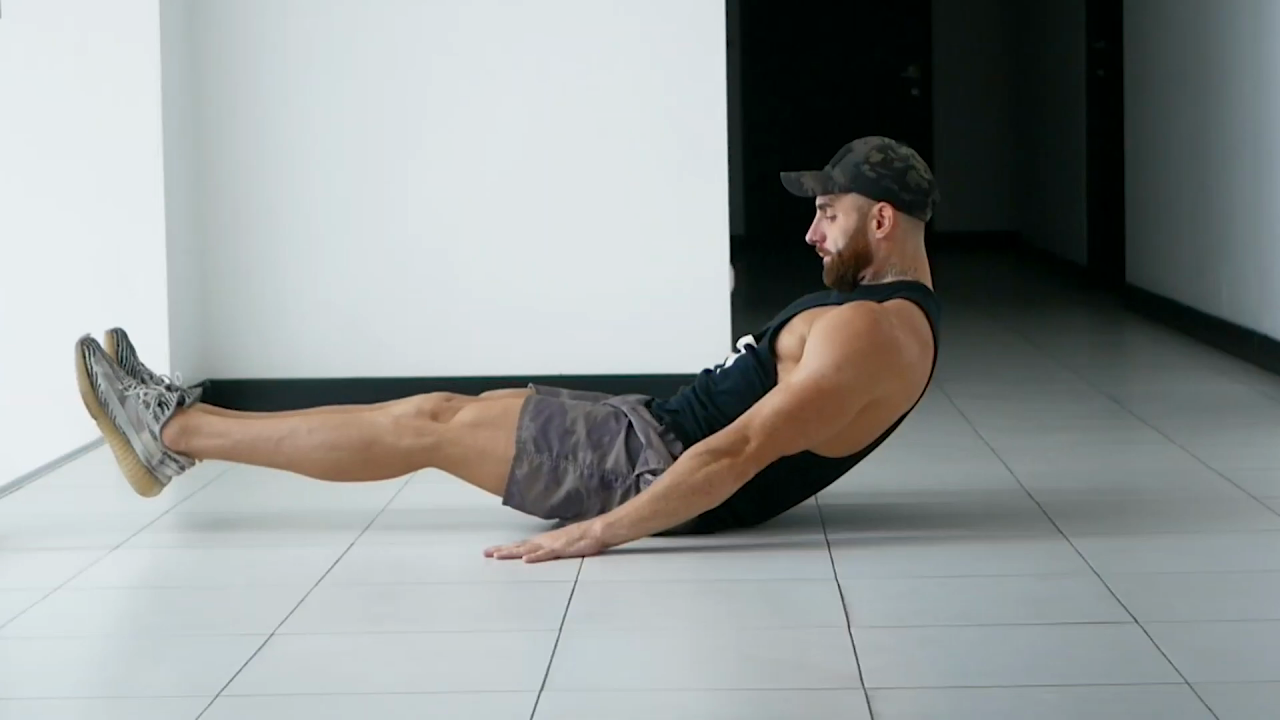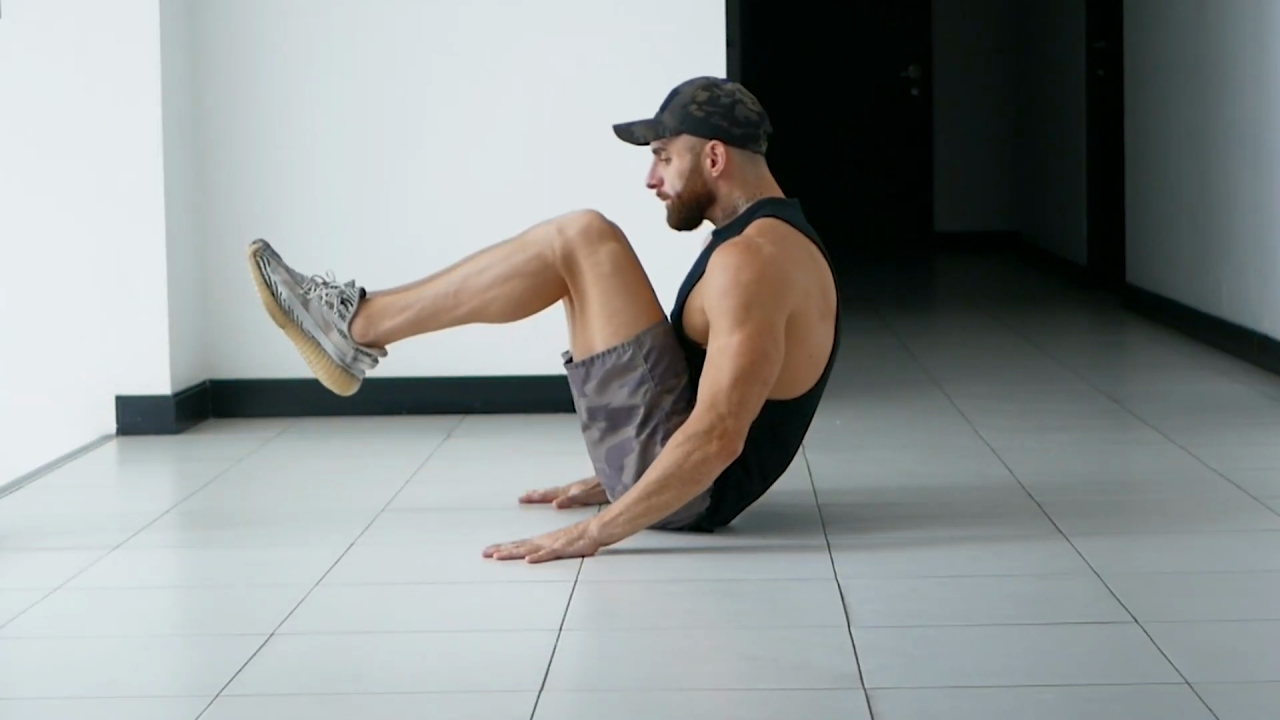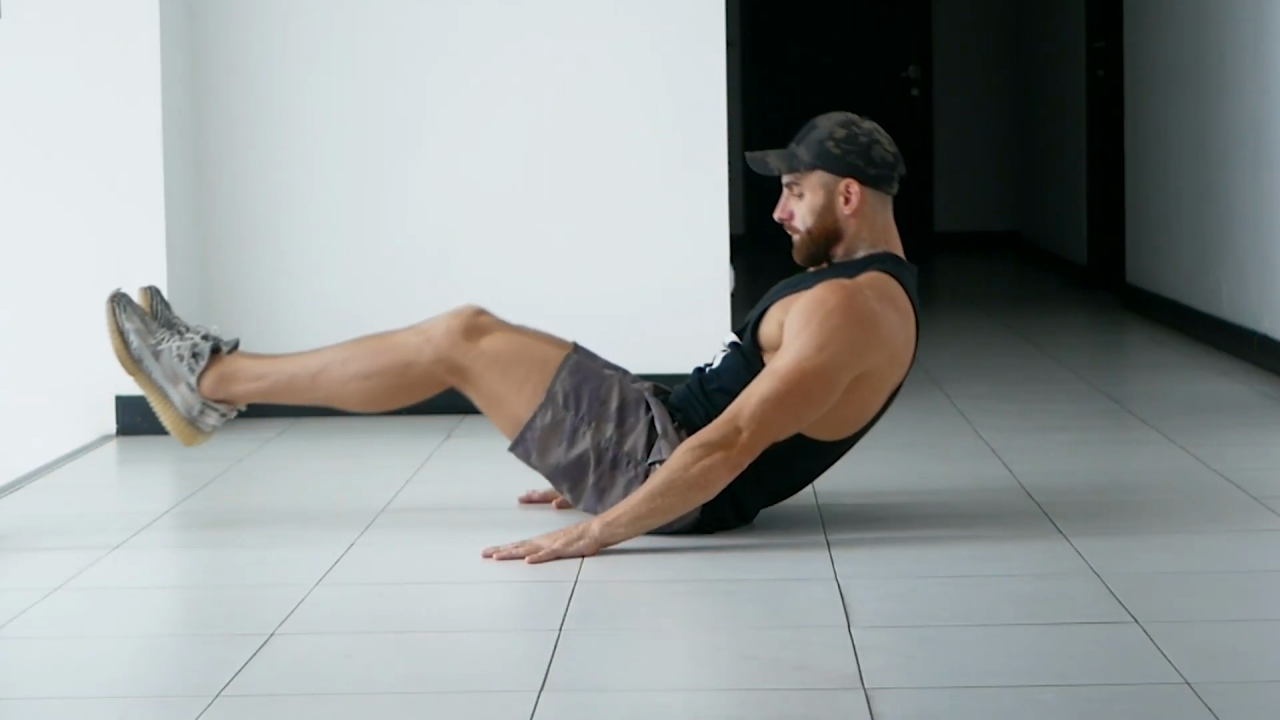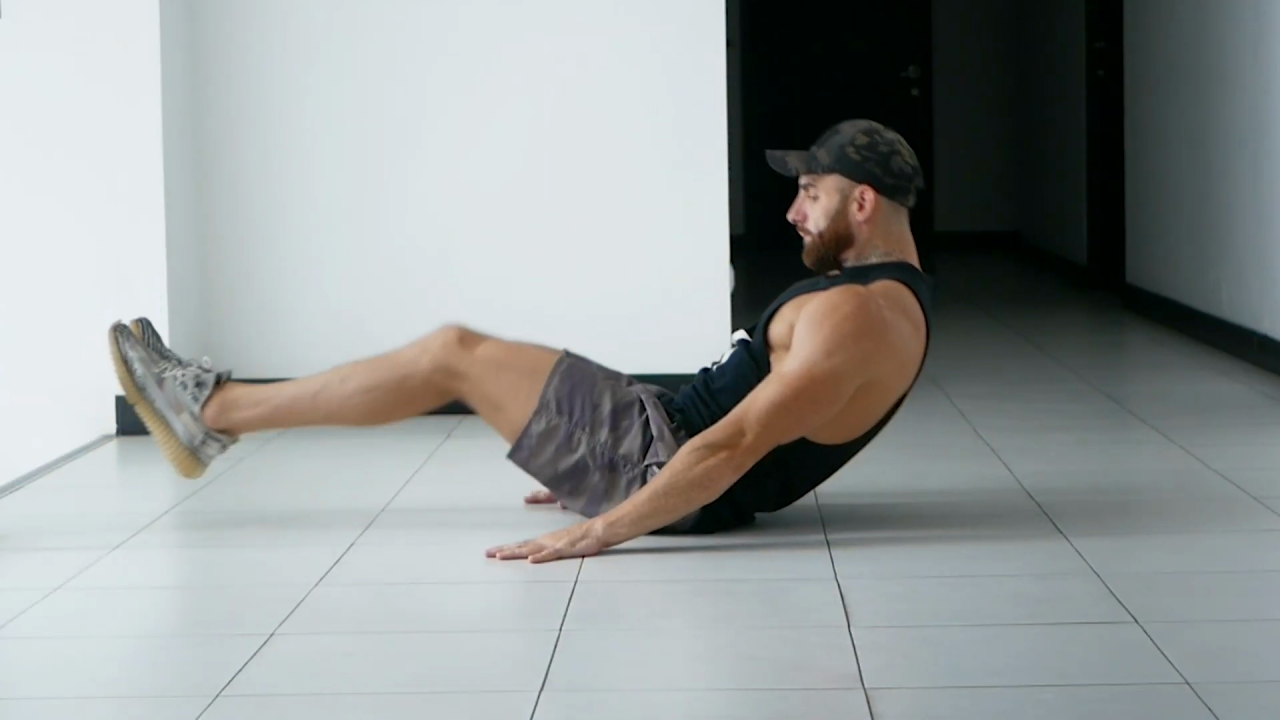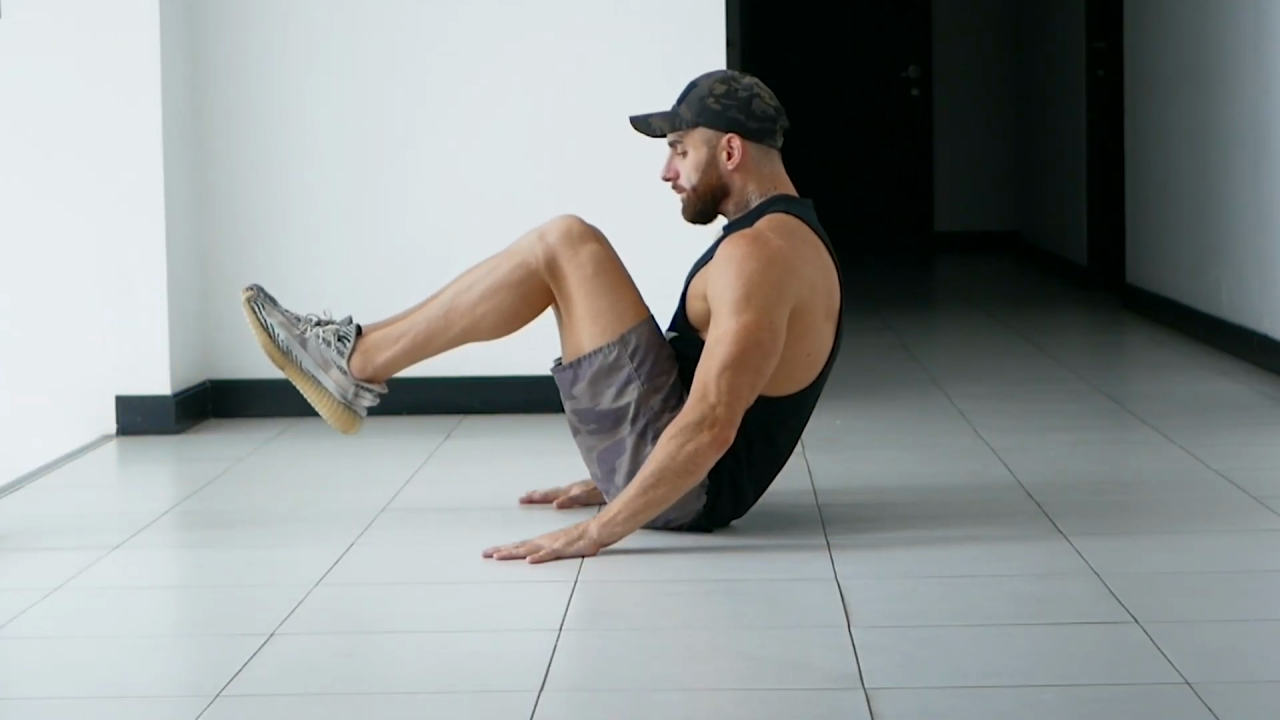
dt=0.7s
person 1, frame 1
left shoulder: (870, 333)
right shoulder: (887, 311)
left elbow: (737, 455)
left wrist: (600, 531)
right wrist: (606, 493)
left hip: (656, 461)
right hip: (662, 435)
left knee: (428, 424)
right knee: (442, 415)
left ankle: (175, 431)
right ankle: (182, 424)
person 1, frame 2
left shoulder: (752, 259)
right shoulder: (771, 238)
left elbow: (717, 437)
left wrist: (598, 532)
right wrist: (614, 479)
left hip: (692, 487)
right hip: (679, 466)
left knee: (583, 236)
right knee: (576, 249)
left ankle: (356, 325)
right ankle: (366, 322)
person 1, frame 3
left shoulder: (849, 309)
right shoulder: (866, 285)
left elbow: (731, 445)
left wrist: (597, 532)
right wrist: (597, 481)
left hip: (664, 466)
right hip: (672, 449)
left knee: (462, 337)
right knee: (469, 339)
left ankle: (214, 380)
right ankle: (218, 376)
person 1, frame 4
left shoulder: (860, 315)
right shoulder: (880, 289)
left elbow: (734, 449)
left wrist: (598, 533)
right wrist: (602, 485)
left hip: (664, 463)
right hip: (671, 447)
left knee: (454, 352)
right knee: (470, 356)
left ankle: (209, 410)
right ankle: (223, 407)
person 1, frame 5
left shoulder: (758, 252)
right shoulder: (783, 236)
left elbow: (710, 426)
left wrist: (599, 531)
right wrist: (616, 477)
left hip: (687, 488)
right hip: (684, 473)
left knee: (566, 243)
right knee: (562, 252)
left ankle: (357, 361)
right ankle: (360, 357)
